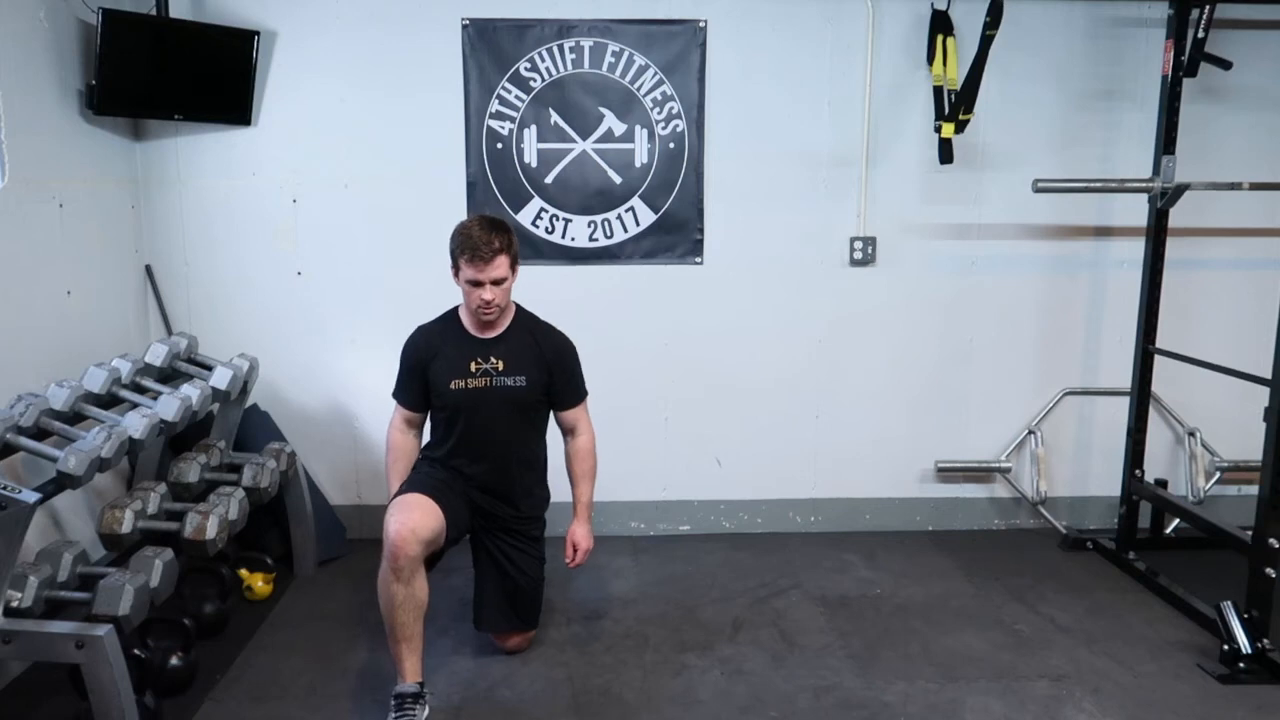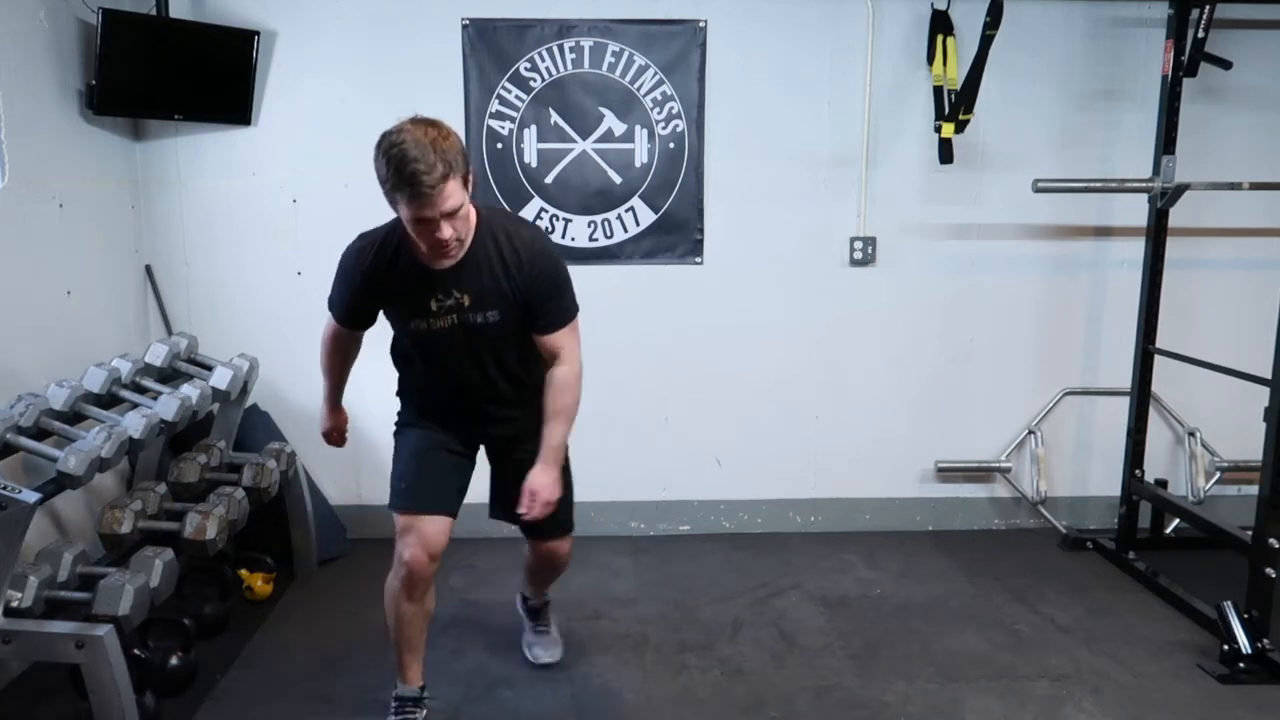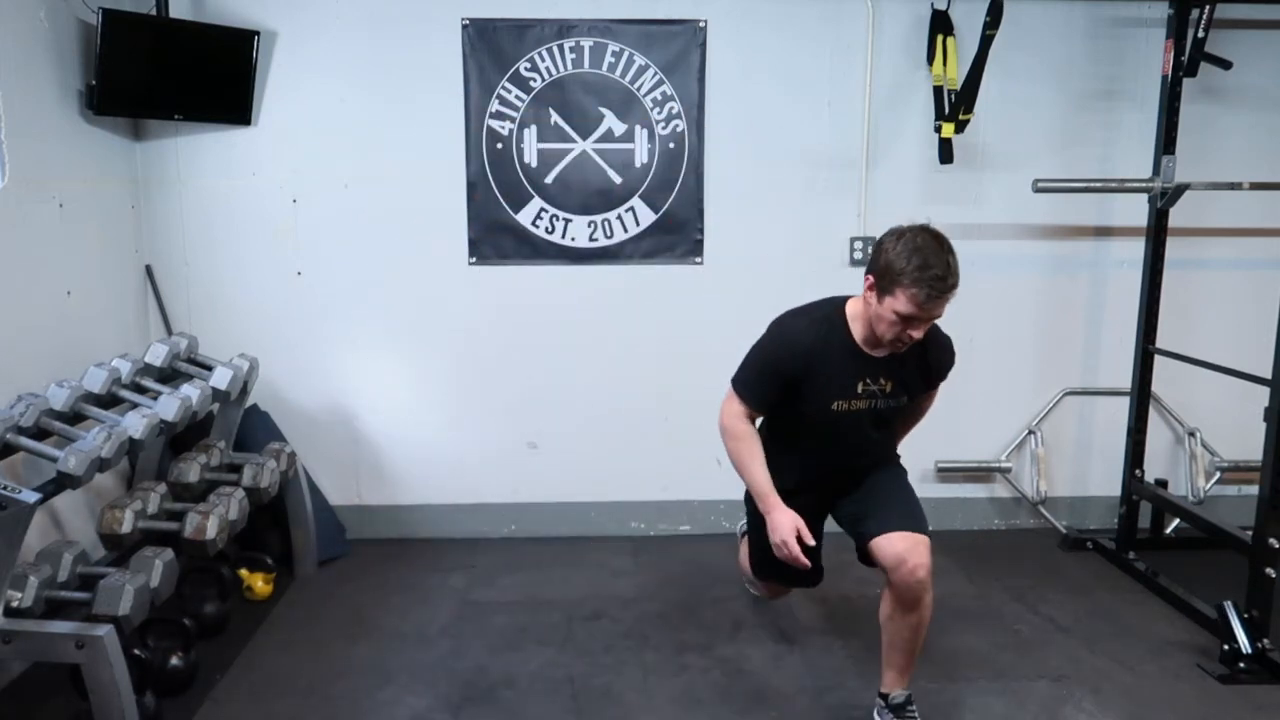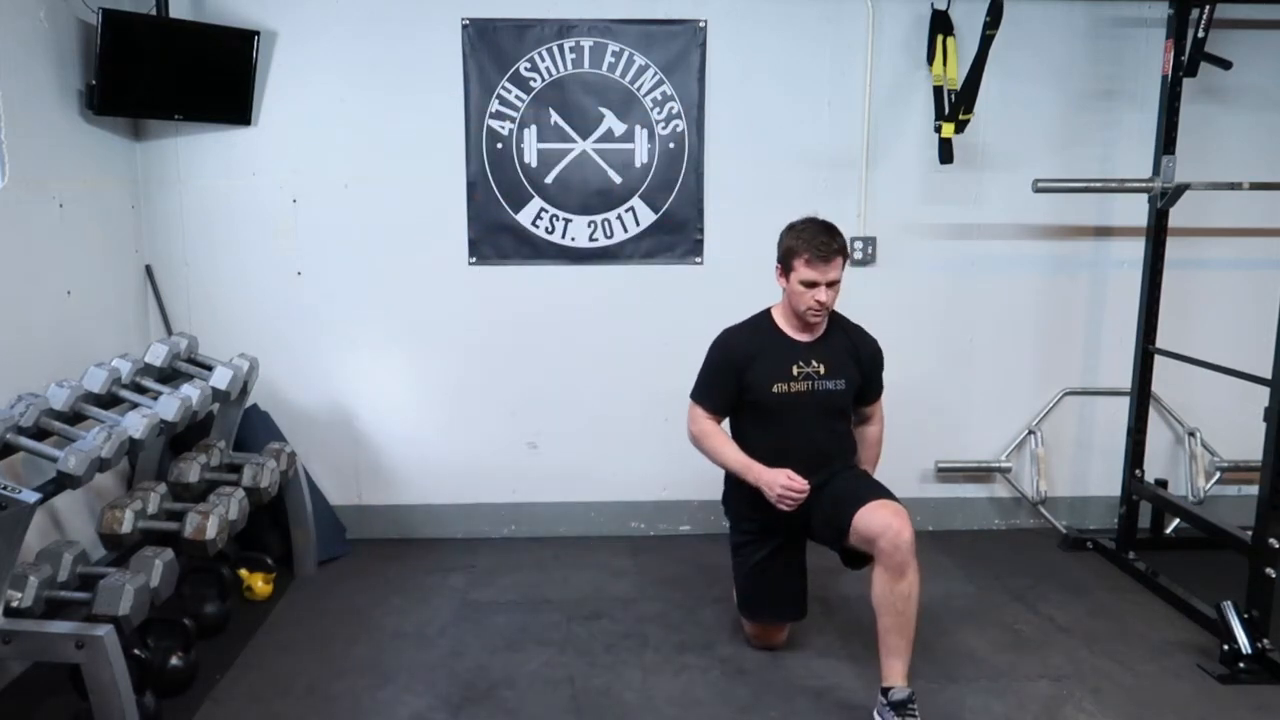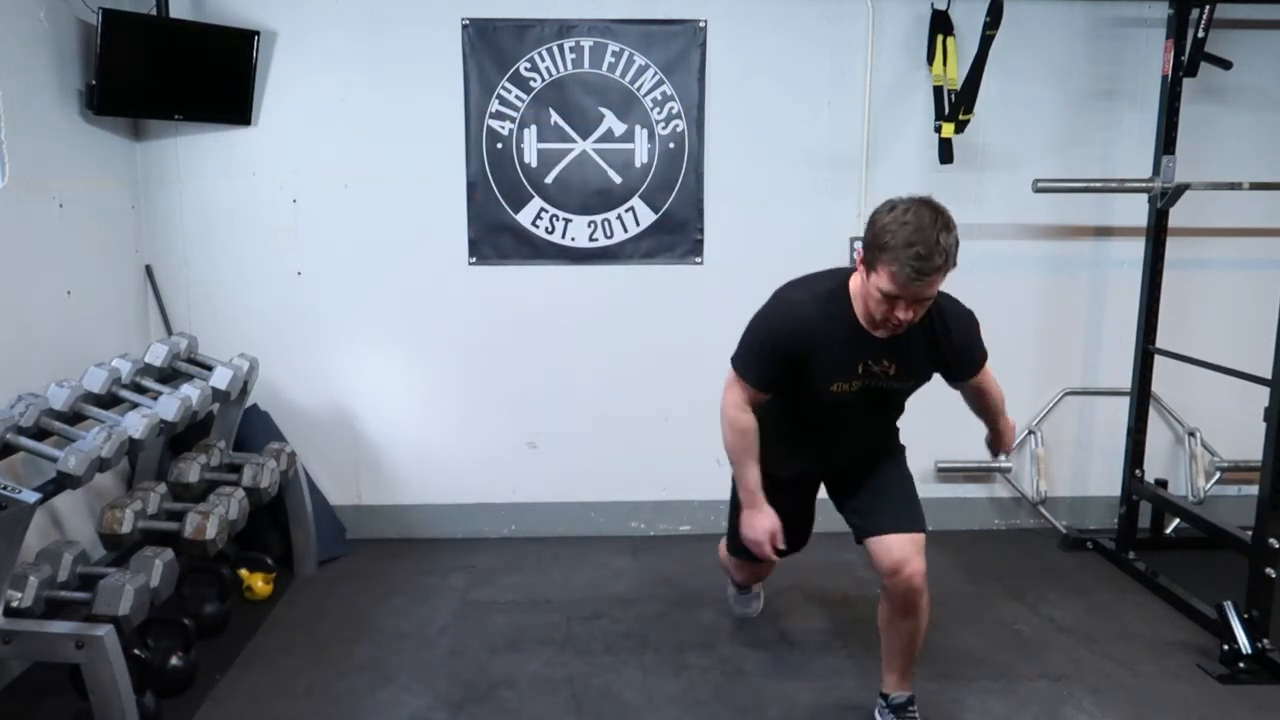
dt=1s
person 1, frame 1
left shoulder: (550, 345)
right shoulder: (426, 343)
left elbow: (577, 431)
right elbow: (405, 427)
left wrist: (582, 517)
right wrist: (397, 506)
left hip: (518, 502)
right hip: (445, 479)
left knee: (513, 640)
right knee: (399, 538)
left ankle: (488, 569)
person 1, frame 2
left shoulder: (526, 249)
right shoulder: (369, 261)
left elbow: (563, 360)
right elbow: (341, 335)
left wrist: (549, 461)
right wrist: (332, 406)
left hip: (517, 412)
right hip: (432, 418)
left knee: (553, 547)
right knee: (417, 557)
left ankle: (534, 602)
person 1, frame 3
left shoulder: (934, 350)
right shoulder: (797, 337)
right elbow: (735, 416)
right wrist: (772, 509)
left hip: (869, 472)
right hip: (788, 479)
left knee: (912, 566)
right knee: (771, 583)
right ankle: (752, 533)
person 1, frame 4
left shoulder: (858, 345)
right shoulder: (737, 345)
right elbow: (700, 425)
left wrist: (860, 492)
right wrist: (762, 476)
left hip: (833, 481)
right hip: (761, 497)
left knee: (896, 533)
right knee: (766, 636)
right ankle: (755, 571)
person 1, frame 5
left shoulder: (949, 325)
right shoulder: (798, 311)
left elbow: (976, 383)
right elbow: (738, 402)
left wrist: (999, 429)
right wrist: (754, 503)
left hip: (870, 455)
right hip: (784, 449)
left knee: (906, 572)
right knee: (749, 564)
right ankle: (742, 562)
